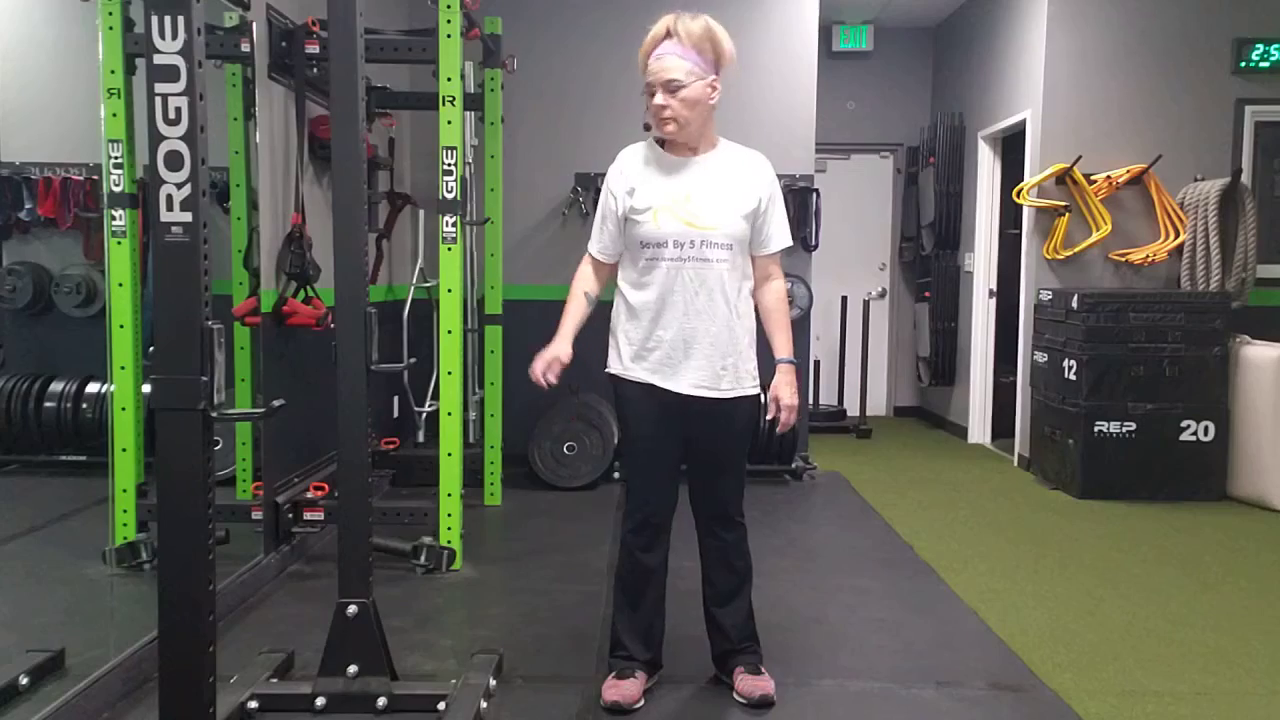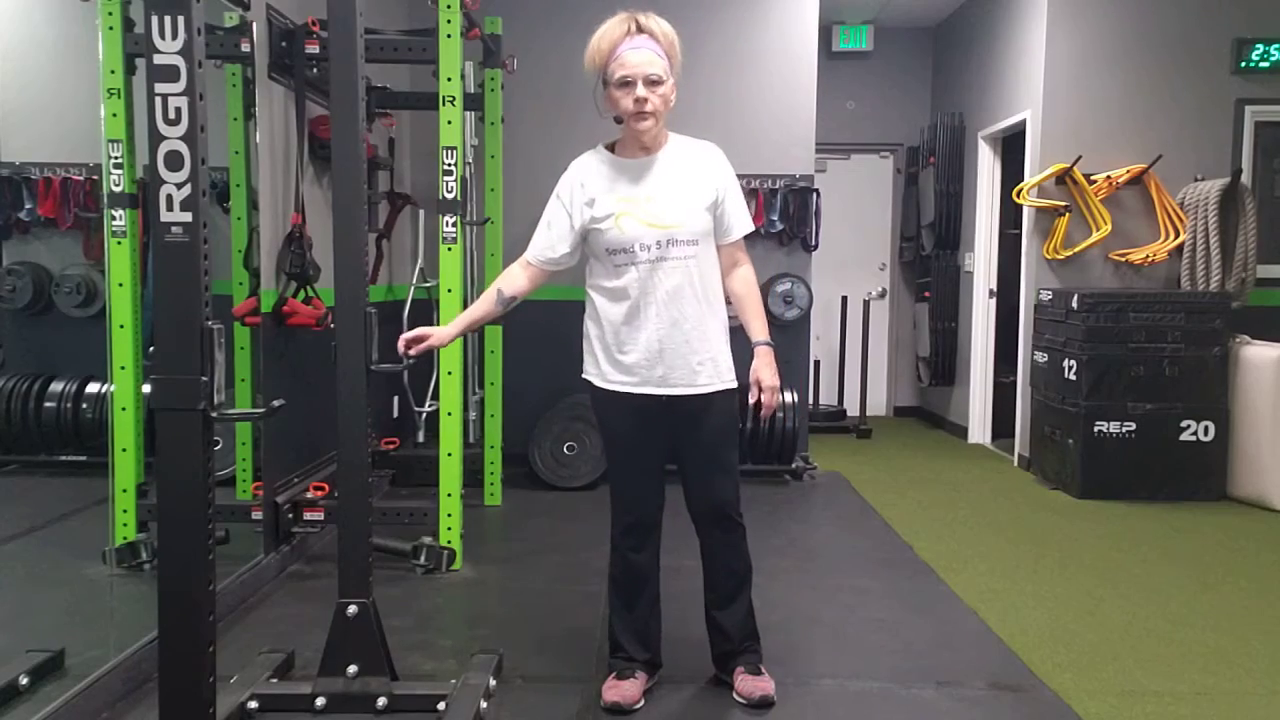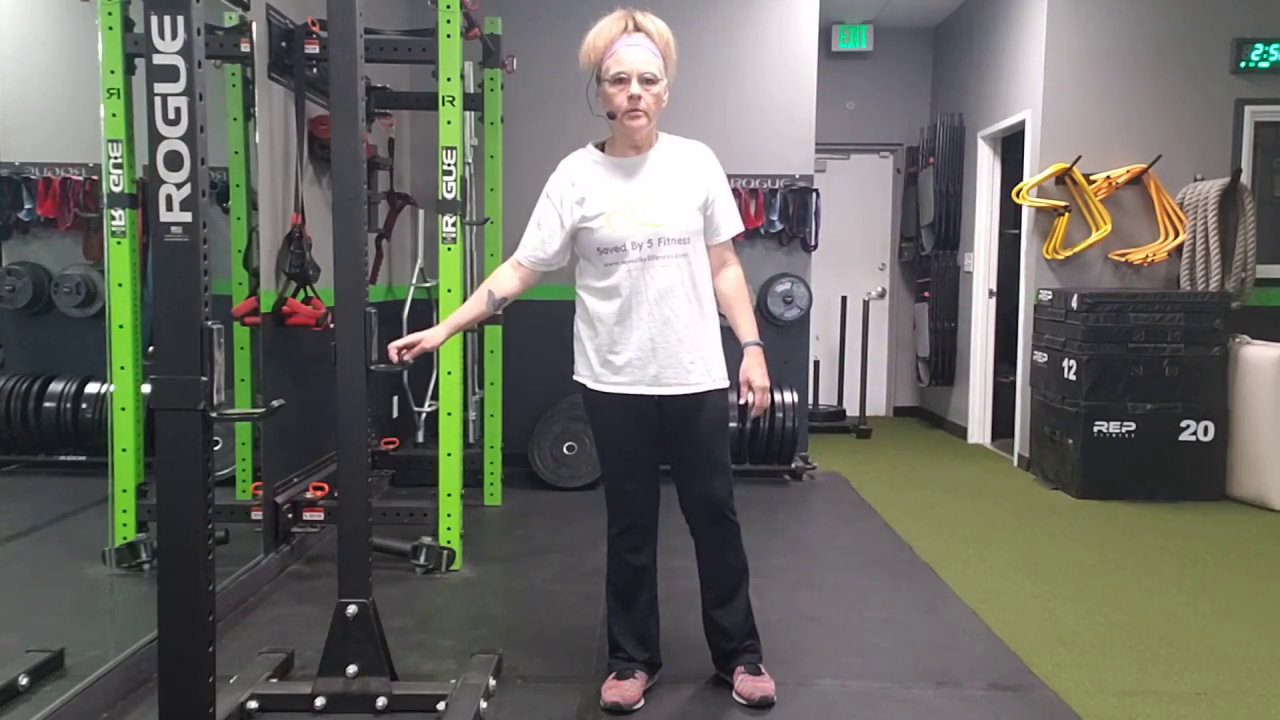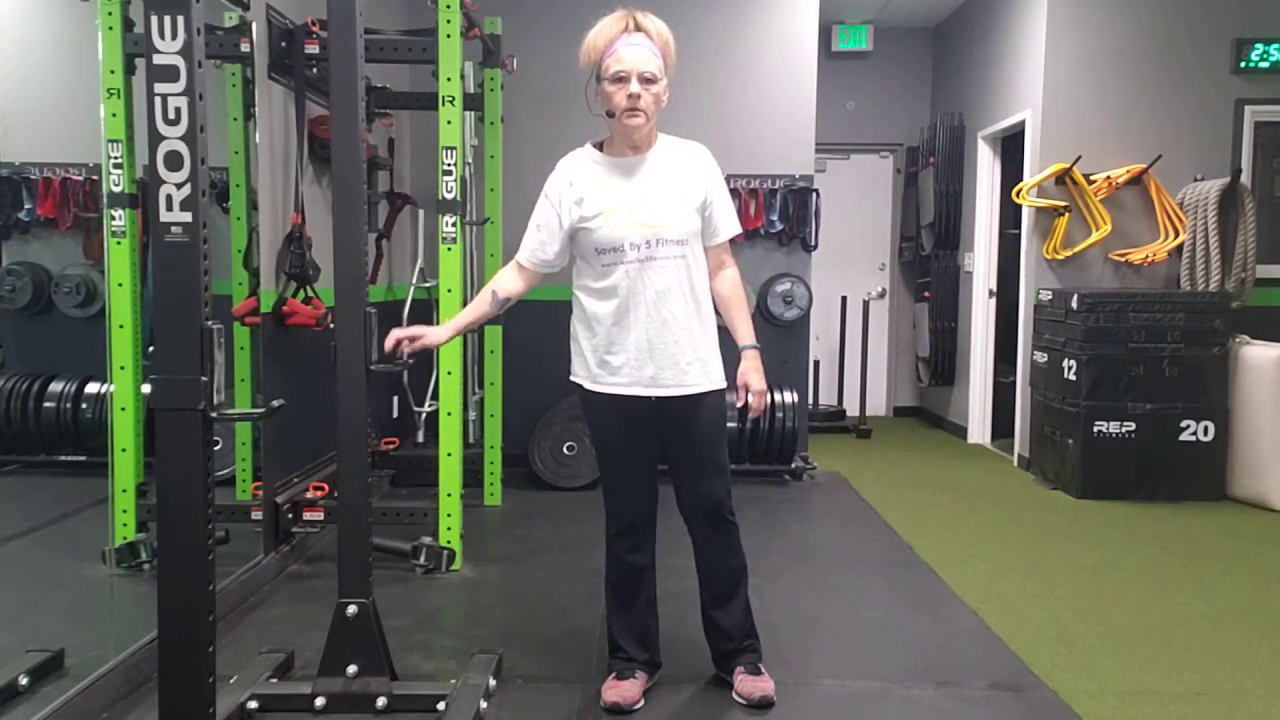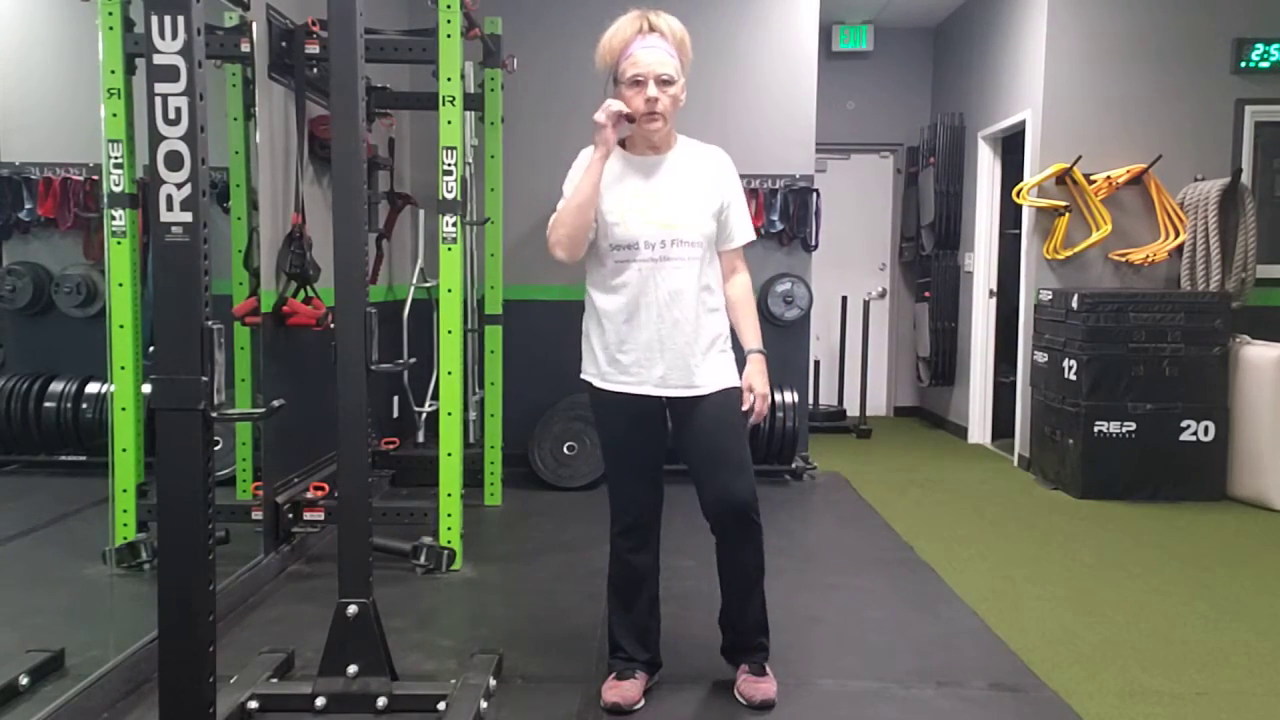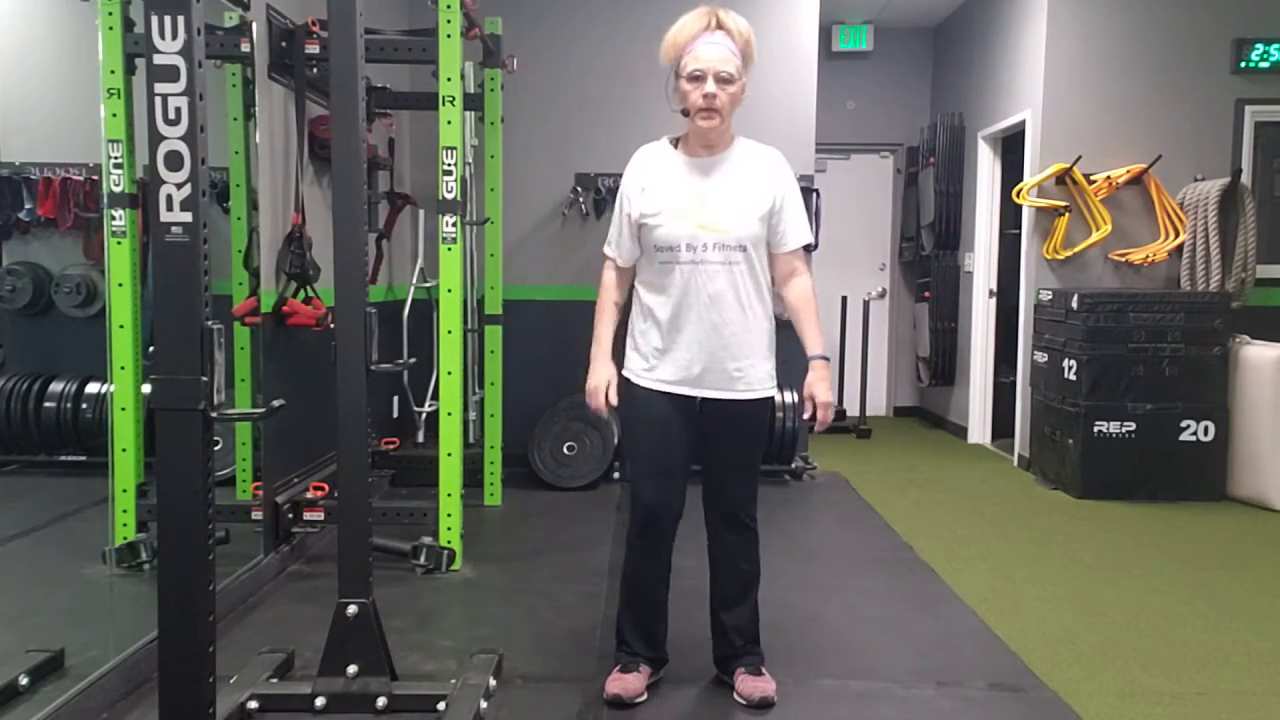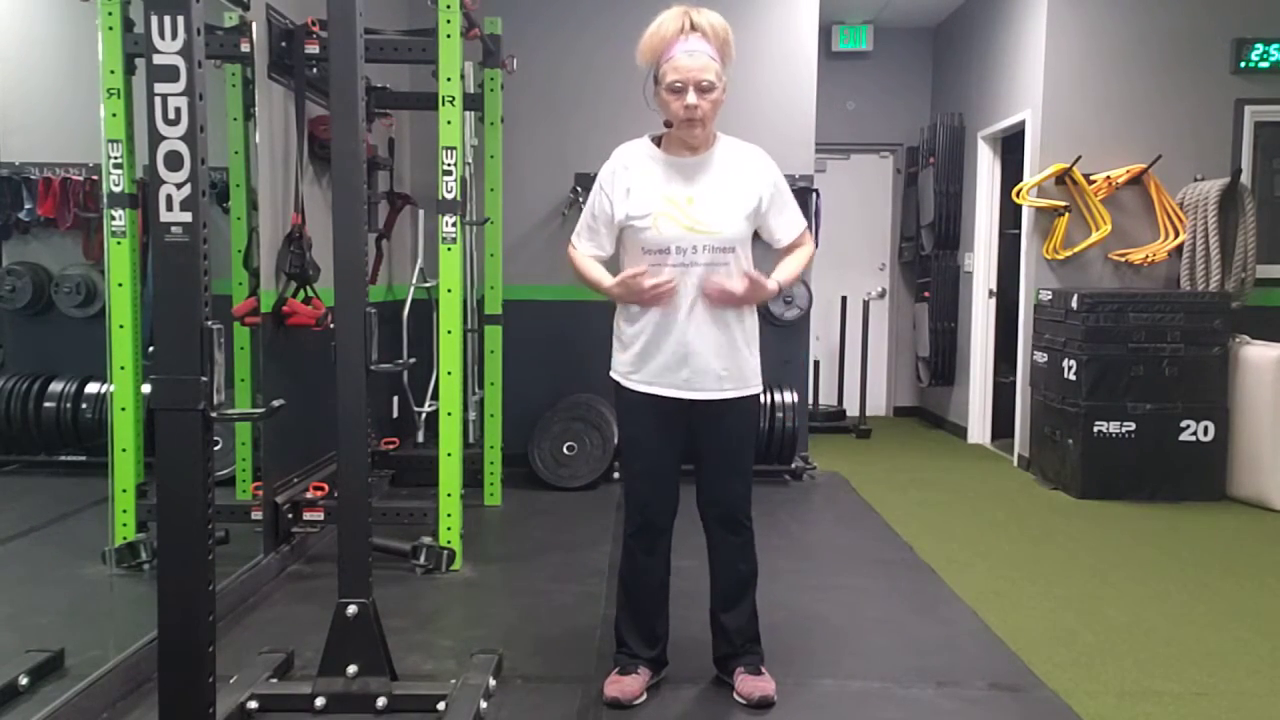
dt=0.7s
person 1, frame 1
left shoulder: (750, 172)
right shoulder: (631, 167)
left elbow: (767, 280)
right elbow: (597, 267)
left wrist: (786, 365)
right wrist: (563, 339)
left hip: (724, 383)
right hip: (644, 378)
left knee: (723, 521)
right knee: (645, 522)
left ankle: (738, 655)
right ankle: (632, 658)
person 1, frame 2
left shoulder: (706, 162)
right shoulder: (586, 176)
left elbow: (735, 266)
right elbow: (530, 269)
left wrist: (762, 349)
right wrist: (453, 327)
left hip: (705, 380)
right hip: (623, 383)
left knee: (720, 517)
right knee: (634, 525)
left ankle: (739, 655)
right ankle: (633, 658)
person 1, frame 3
left shoulder: (695, 162)
right shoulder: (576, 175)
left elbow: (723, 265)
right elbow: (520, 269)
left wrist: (752, 348)
right wrist: (442, 330)
left hip: (696, 378)
right hip: (615, 382)
left knee: (714, 516)
right knee: (629, 526)
left ankle: (739, 654)
right ankle: (632, 659)
person 1, frame 4
left shoulder: (693, 163)
right shoulder: (574, 174)
left elbow: (721, 267)
right elbow: (523, 271)
left wrist: (748, 349)
right wrist: (446, 328)
left hip: (693, 378)
right hip: (612, 382)
left knee: (712, 515)
right knee: (628, 525)
left ankle: (739, 654)
right ankle: (632, 659)
person 1, frame 5
left shoulder: (712, 166)
right shoulder: (596, 164)
left elbow: (733, 274)
right elbow: (564, 248)
left wrist: (755, 356)
right wrist: (602, 150)
left hip: (707, 376)
right hip: (622, 379)
left knee: (736, 509)
right knee: (633, 524)
left ankle: (748, 652)
right ankle: (632, 659)
person 1, frame 6
left shoulder: (767, 168)
right shoulder: (646, 167)
left elbow: (792, 275)
right elbow: (616, 269)
left wrist: (818, 360)
right wrist: (599, 358)
left hip: (742, 382)
right hip: (656, 379)
left knee: (734, 522)
right knee: (651, 517)
left ankle: (741, 655)
right ankle: (638, 653)
person 1, frame 7
left shoulder: (752, 166)
right shoulder: (627, 165)
left elbow: (802, 245)
right elbow: (579, 250)
left wrist: (767, 287)
right wrist: (614, 287)
left hip: (729, 379)
right hip: (647, 379)
left knee: (729, 518)
right knee: (647, 520)
left ankle: (741, 655)
right ankle: (638, 656)
